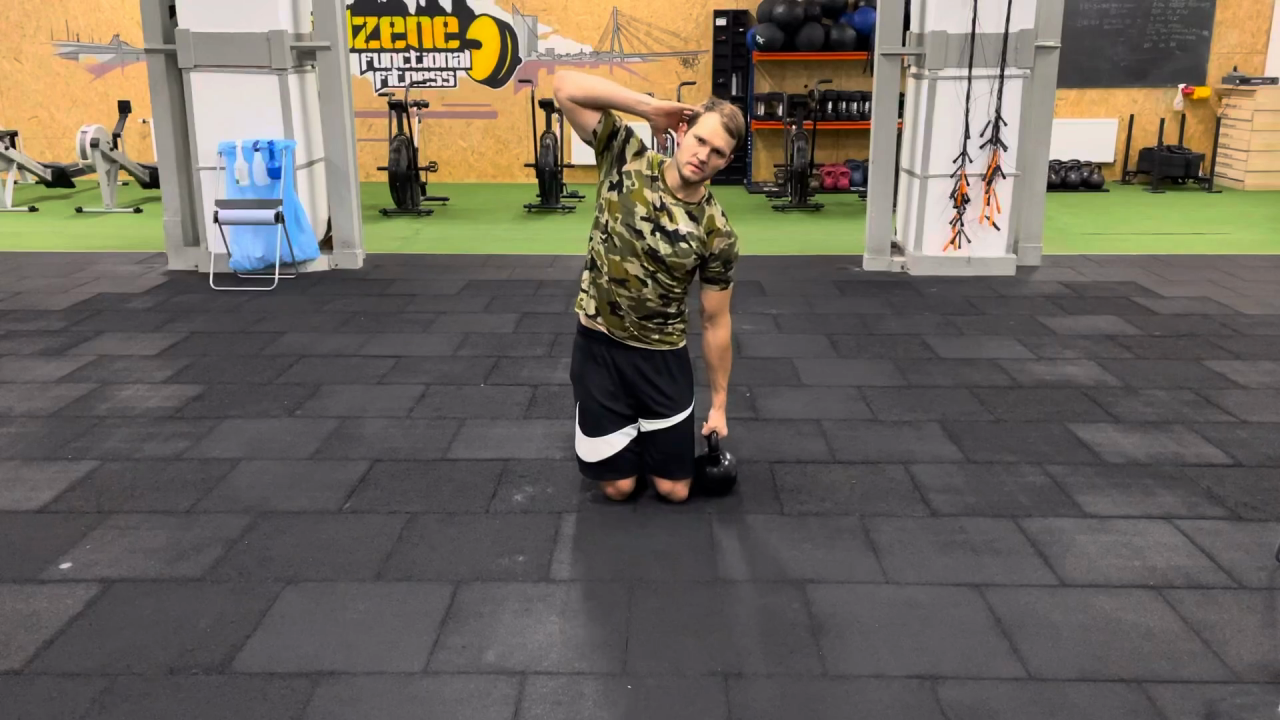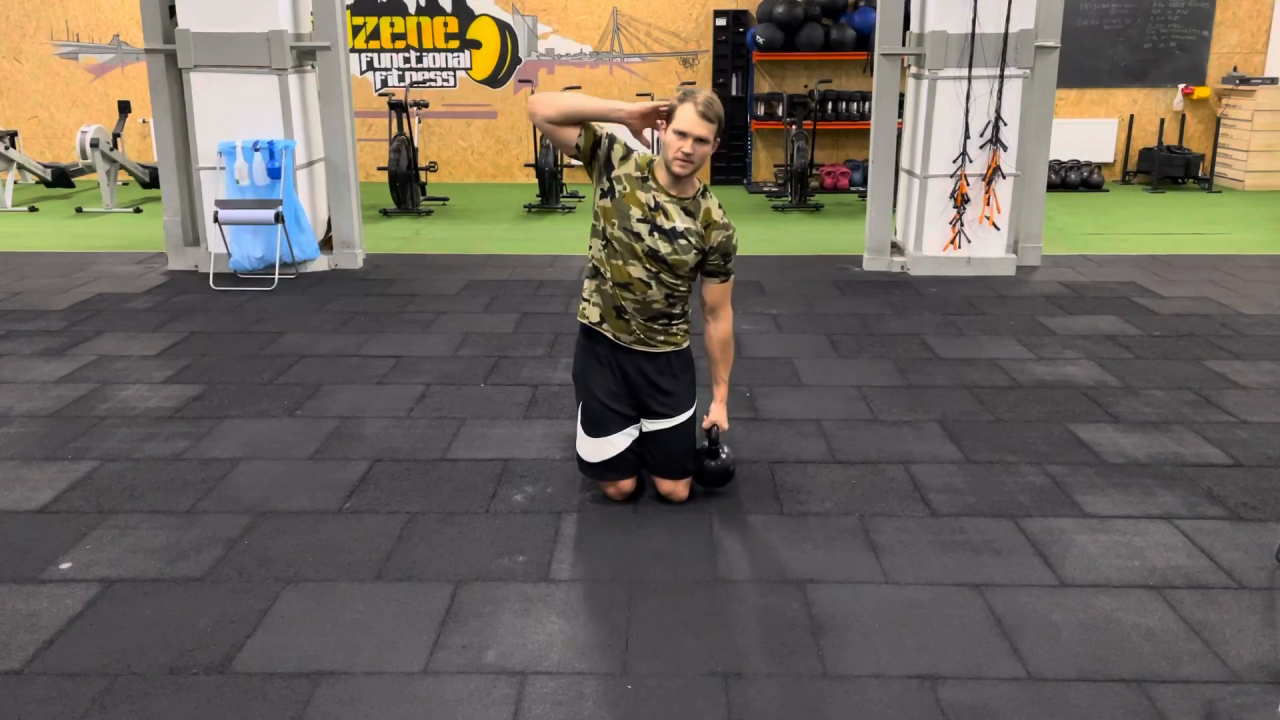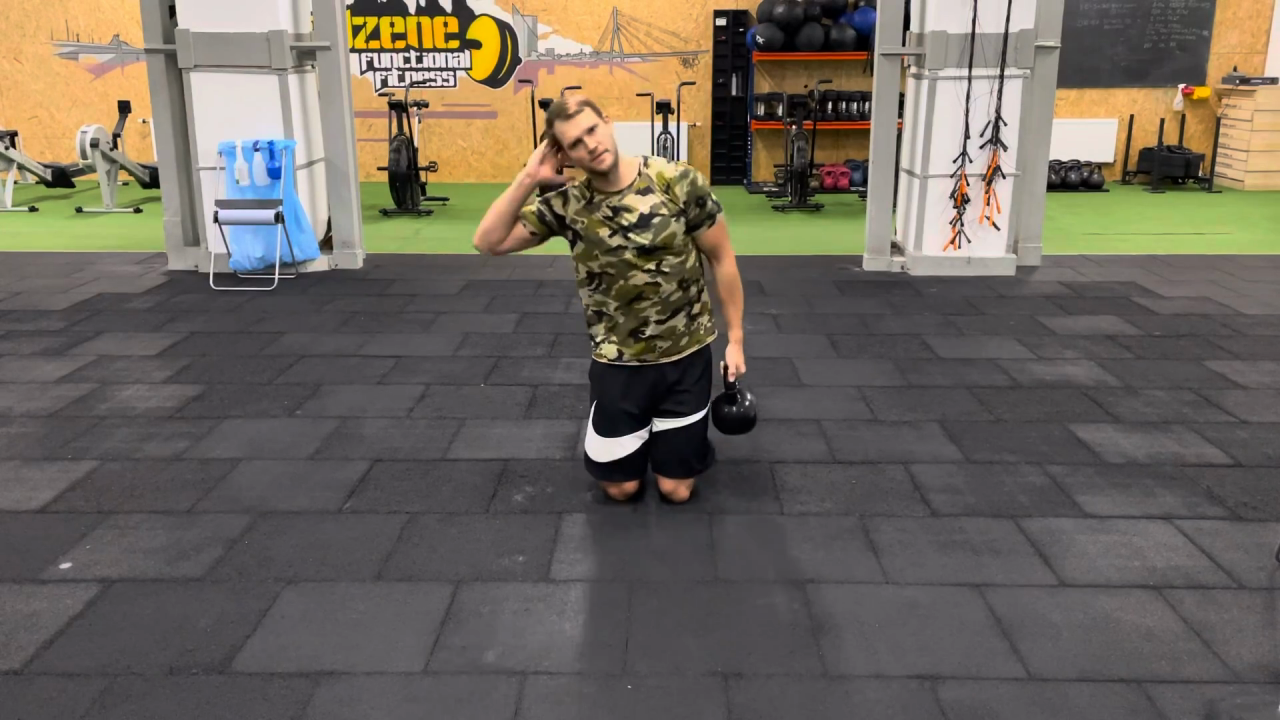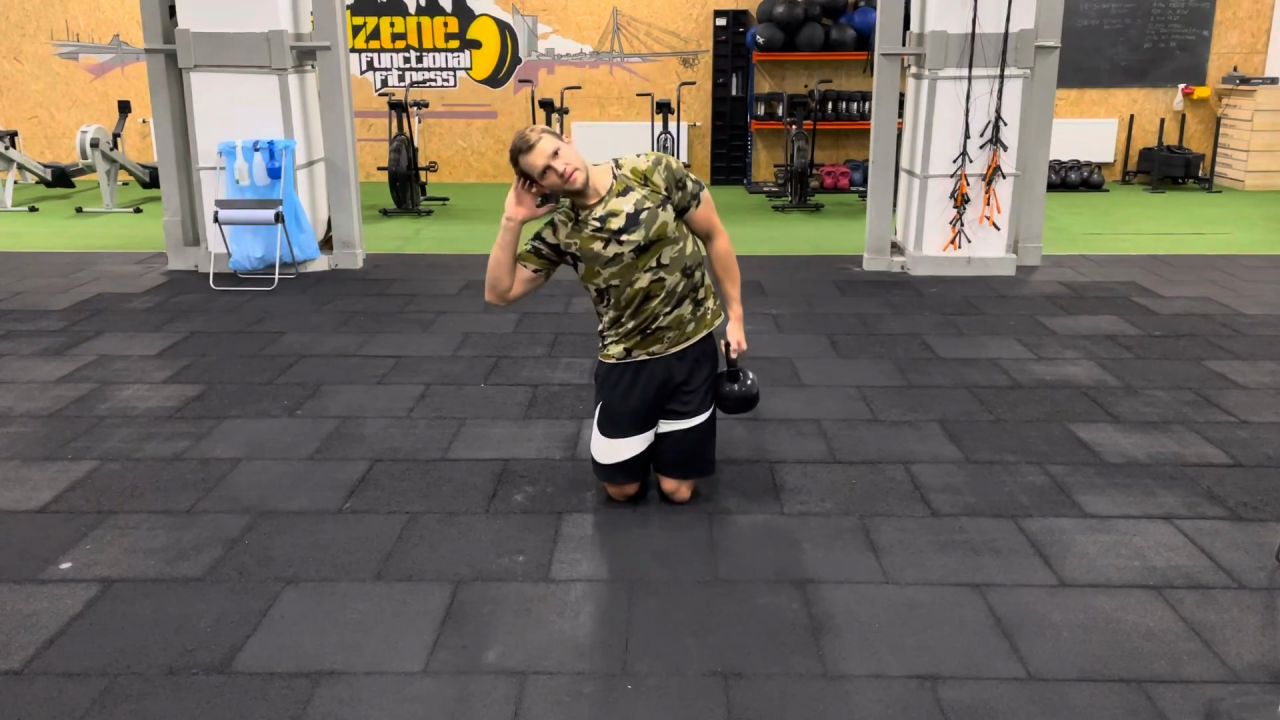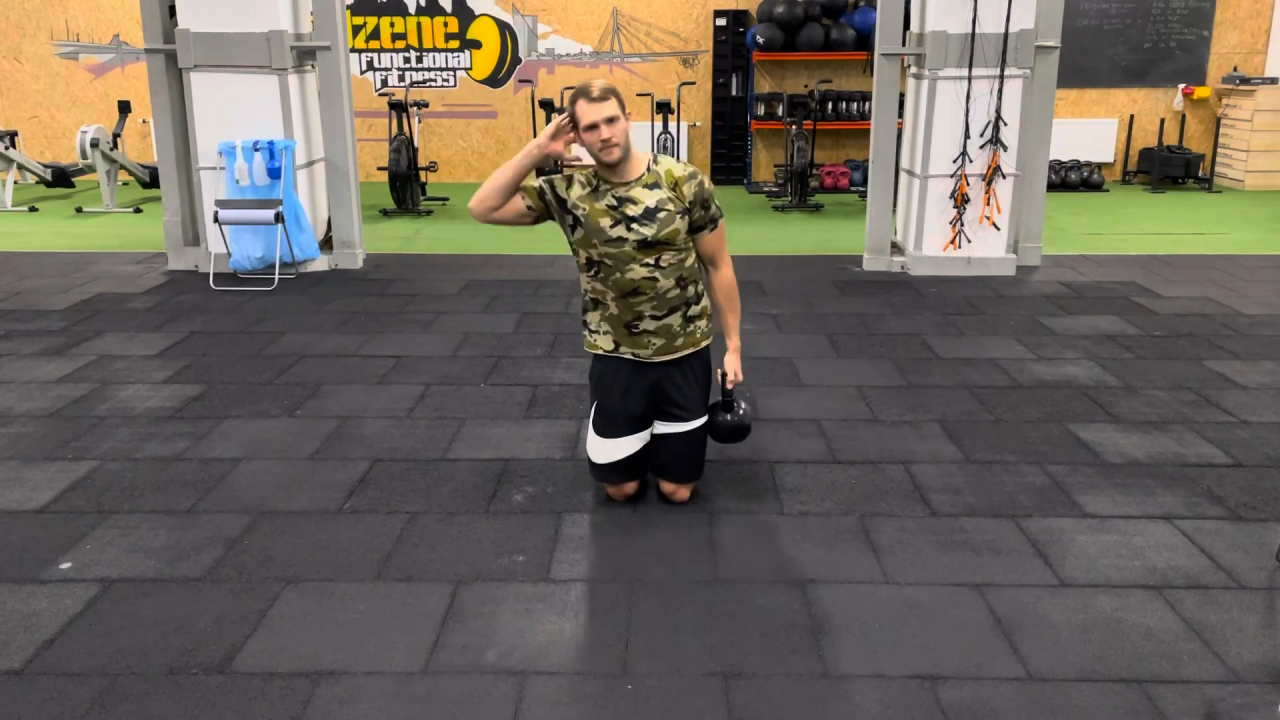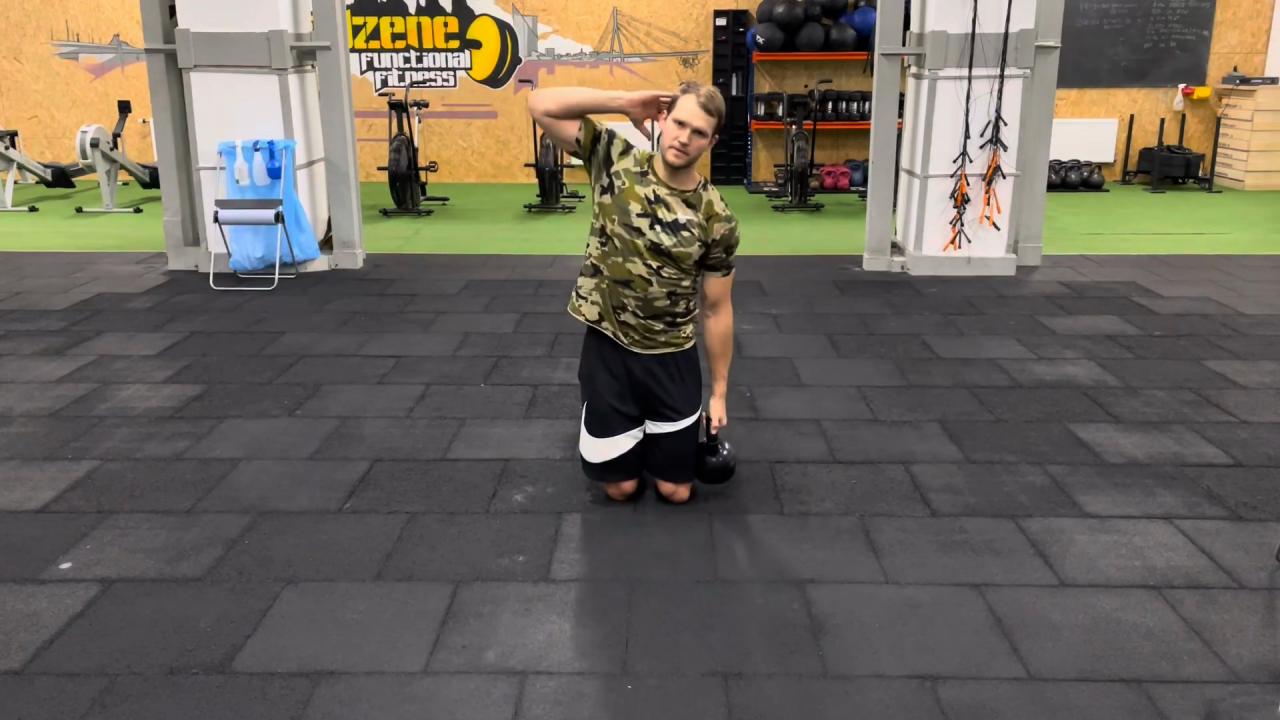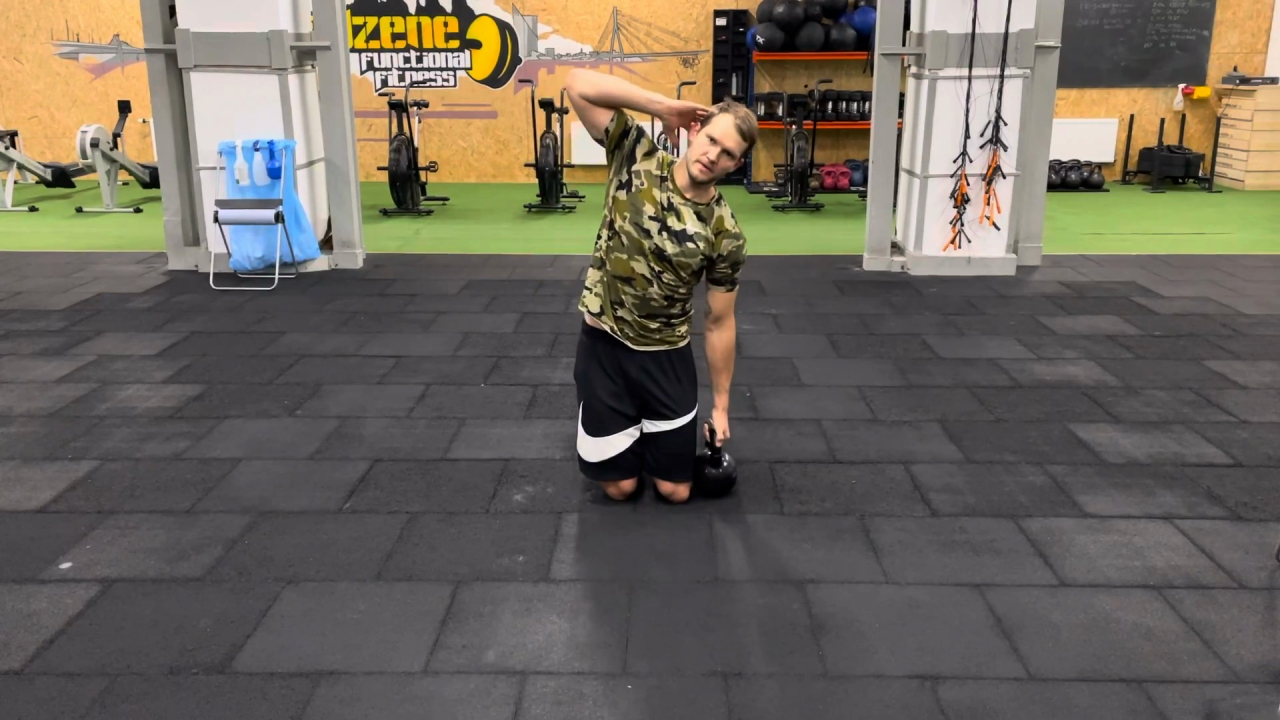
dt=0.5s
person 1, frame 1
left shoulder: (716, 234)
right shoulder: (626, 160)
left elbow: (715, 323)
right elbow: (565, 86)
left wrist: (718, 403)
right wrist: (650, 108)
left hip: (662, 353)
right hip: (599, 344)
left knee: (675, 490)
right knee: (618, 488)
left ankle: (649, 431)
right ankle: (627, 430)
person 1, frame 2
left shoulder: (714, 225)
right shoulder: (617, 164)
left elbow: (718, 315)
right elbow: (540, 108)
left wrist: (720, 396)
right wrist: (626, 114)
left hip: (665, 355)
right hip: (603, 345)
left knee: (674, 489)
right knee: (618, 485)
left ankle: (649, 432)
right ankle: (624, 433)
person 1, frame 3
left shoulder: (679, 182)
right shoulder: (567, 204)
left elbow: (722, 260)
right elbow: (486, 243)
left wrist: (735, 338)
right wrist: (529, 178)
left hip: (686, 356)
right hip: (618, 362)
left knee: (676, 489)
right knee: (620, 488)
left ankle: (666, 435)
right ankle: (639, 432)
person 1, frame 4
left shoulder: (657, 172)
right shoulder: (559, 232)
left elbow: (714, 236)
right elbow: (499, 292)
left wrist: (734, 313)
right wrist: (512, 220)
left hip: (692, 346)
right hip: (626, 358)
left knee: (677, 490)
right knee: (621, 488)
left ankle: (666, 439)
right ankle: (641, 432)
person 1, frame 5
left shoulder: (685, 184)
right shoulder: (569, 192)
left elbow: (719, 267)
right elbow: (481, 209)
left wrist: (732, 345)
right wrist: (535, 151)
left hip: (684, 355)
right hip: (617, 357)
left knee: (676, 490)
right knee: (620, 488)
left ankle: (665, 437)
right ankle: (637, 434)
person 1, frame 6
left shoulder: (716, 220)
right shoulder: (615, 159)
left elbow: (716, 309)
right elbow: (539, 103)
left wrist: (719, 391)
right wrist: (625, 103)
left hip: (671, 355)
right hip: (607, 347)
left knee: (677, 490)
right knee: (620, 486)
left ankle: (655, 436)
right ankle: (630, 433)
person 1, frame 7
left shoulder: (725, 235)
right shoulder: (636, 157)
left elbow: (720, 323)
right elbow: (577, 84)
left wrist: (721, 405)
right wrist: (663, 107)
left hip: (665, 354)
right hip: (603, 344)
left knee: (675, 490)
right knee: (619, 486)
left ankle: (652, 431)
right ankle: (627, 429)
